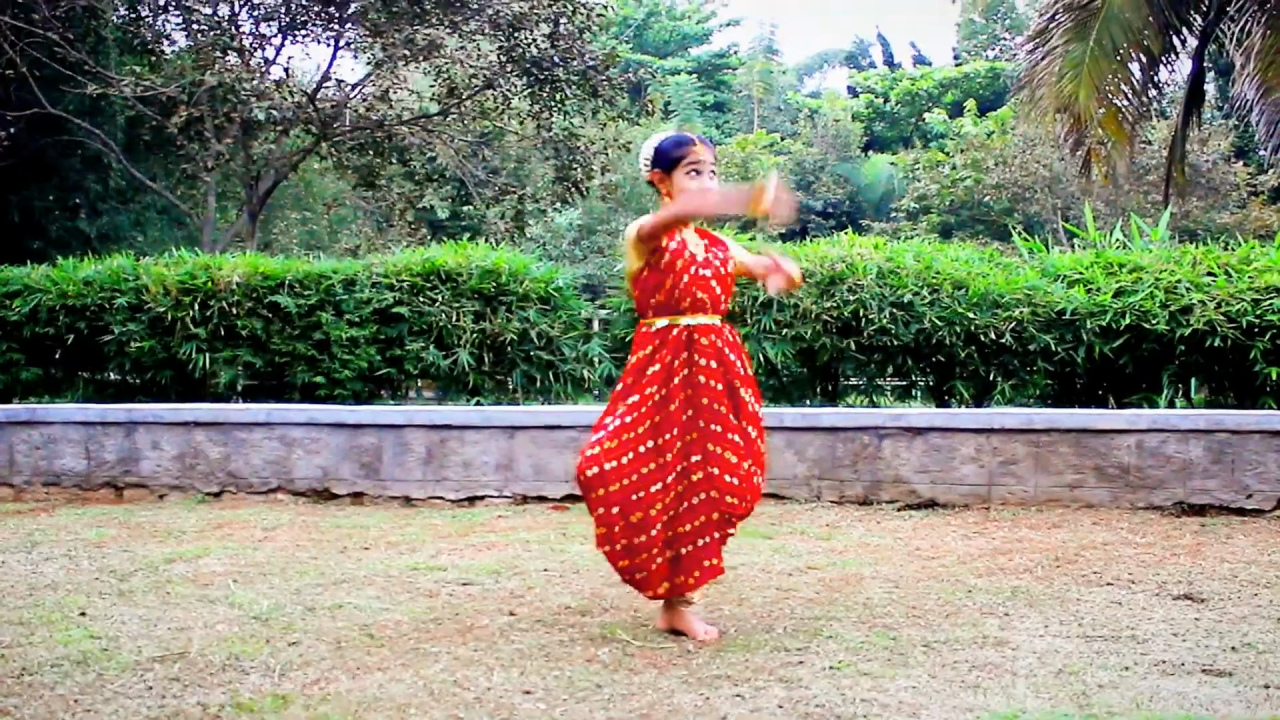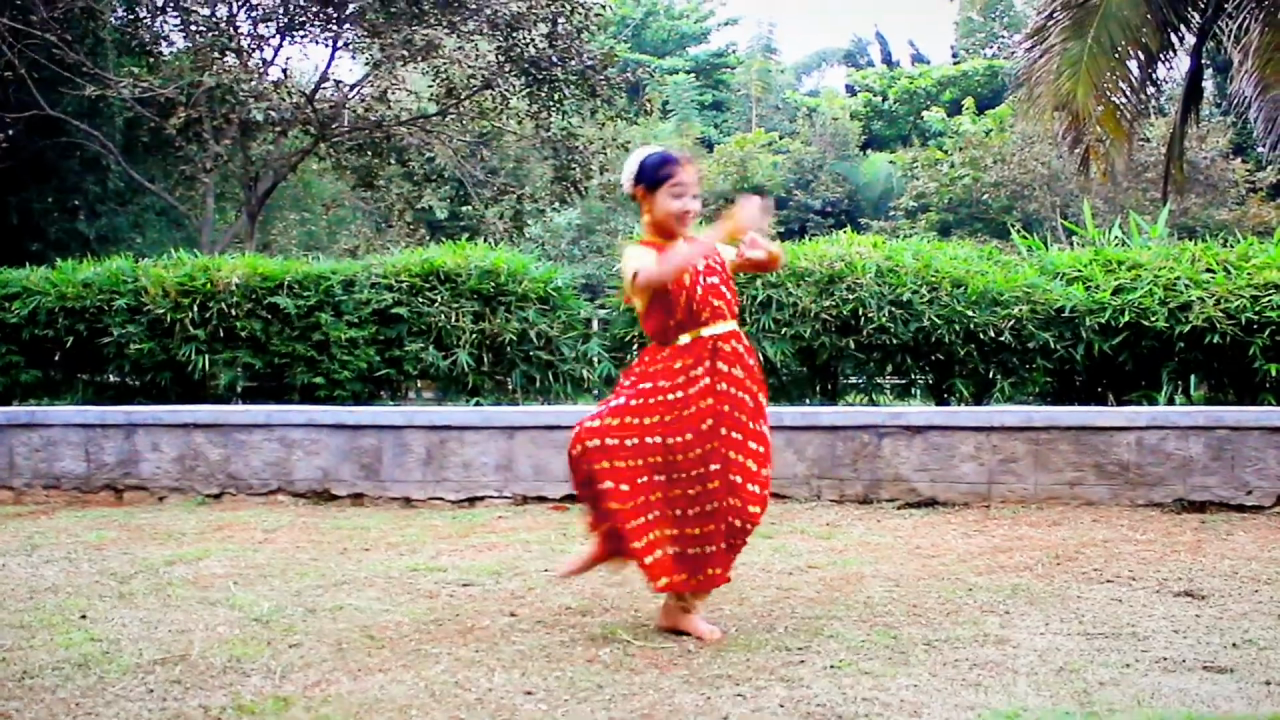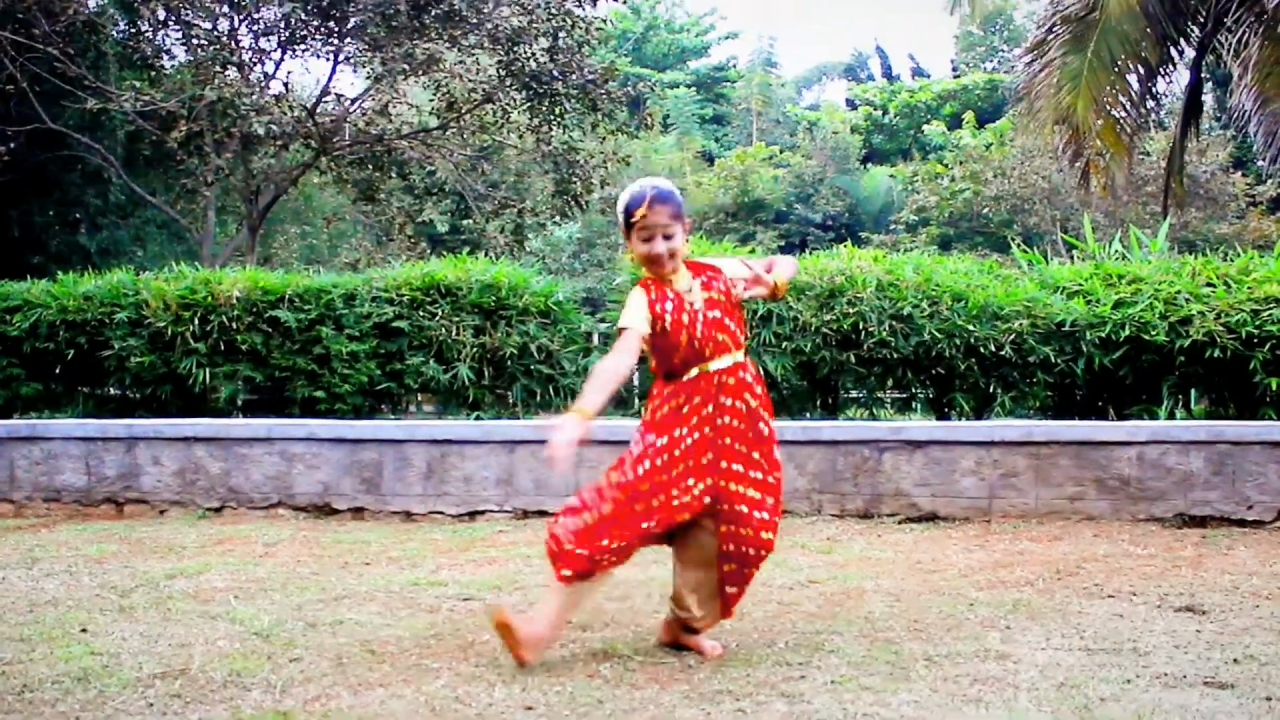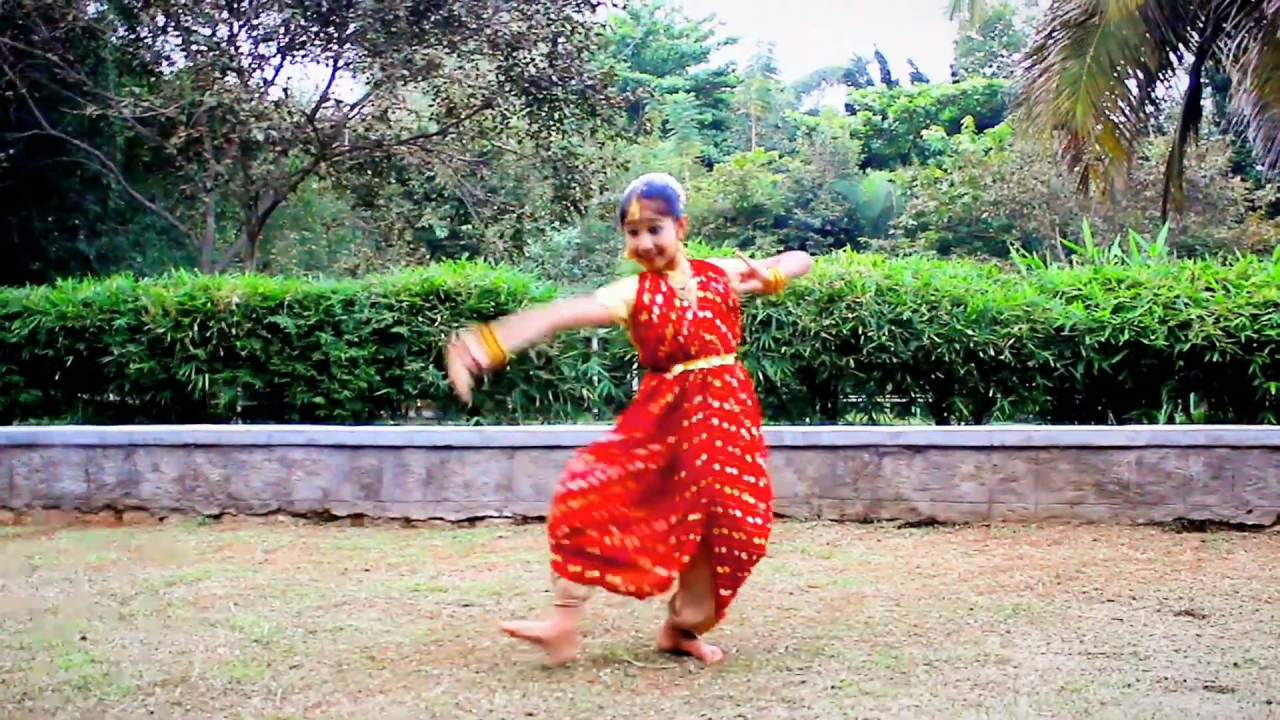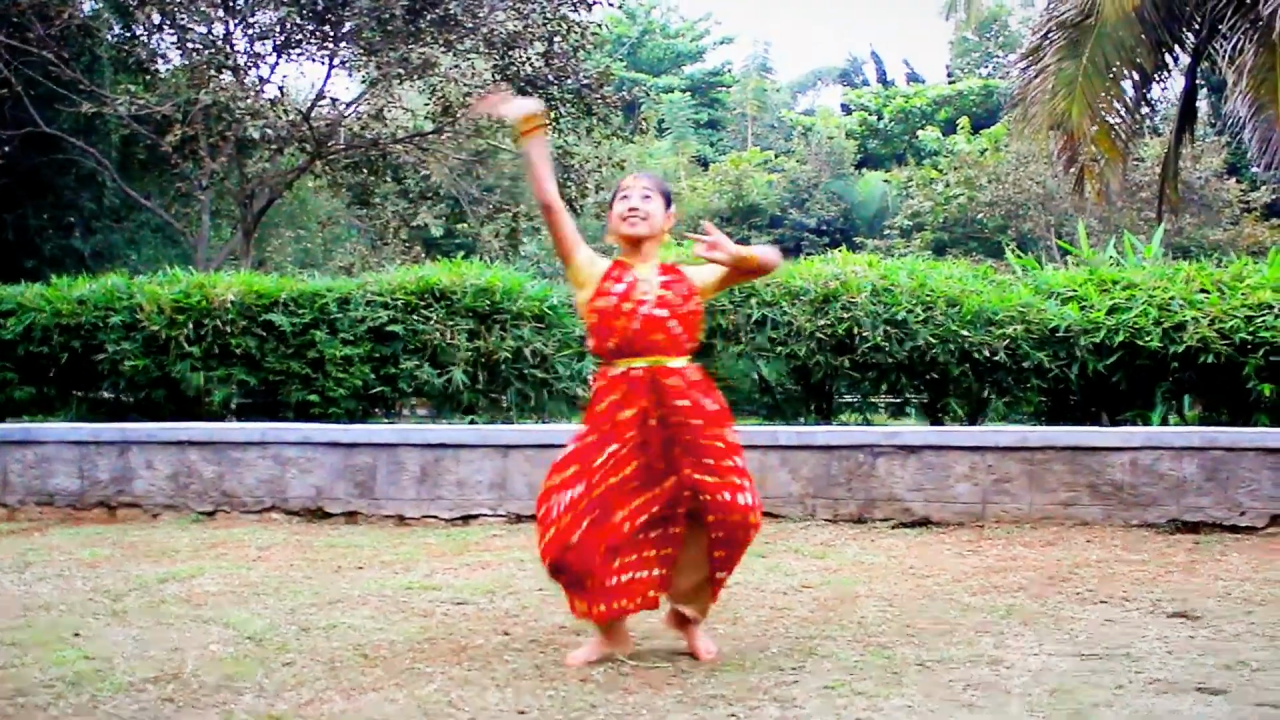
dt=0.2s
person 1, frame 1
left shoulder: (720, 245)
right shoulder: (645, 235)
left elbow: (774, 269)
right elbow: (680, 211)
left wrist: (783, 271)
right wrist: (752, 202)
left hip: (719, 369)
right hip: (662, 368)
left knee: (706, 482)
right knee: (613, 464)
left ankle: (678, 603)
person 1, frame 2
left shoulder: (711, 245)
right shoulder: (640, 258)
left elbow: (768, 254)
right elbow: (657, 276)
left wrist: (765, 251)
right wrist: (727, 230)
left hip: (734, 380)
right hip: (684, 375)
left knee: (719, 494)
right knee: (605, 440)
left ankle: (681, 606)
right ankle: (612, 539)
person 1, frame 3
left shoulder: (719, 272)
right shoulder: (641, 303)
left elbow: (786, 262)
right elbow: (614, 363)
left wrist: (772, 282)
right wrist: (576, 419)
left hip: (740, 408)
right hip: (681, 415)
left knee: (736, 522)
right knee: (625, 503)
left ankle: (684, 623)
right ankle: (546, 626)
person 1, frame 4
left shoulder: (723, 274)
right shoulder: (630, 293)
left elbow: (800, 260)
right elbow: (561, 313)
left wrist: (769, 280)
right wrist: (494, 341)
left hip: (724, 409)
right hip: (663, 411)
left knee: (724, 523)
right knee: (592, 490)
left ankle: (683, 629)
right ankle: (564, 623)
person 1, frame 5
left shoulder: (690, 278)
right shoulder: (594, 271)
left elbow: (770, 262)
right elbow: (549, 203)
left wrist: (735, 255)
right wrist: (532, 130)
left hip: (682, 403)
right hip: (623, 403)
left knee: (725, 505)
right knee: (579, 517)
left ankle: (688, 612)
right ankle: (612, 630)
